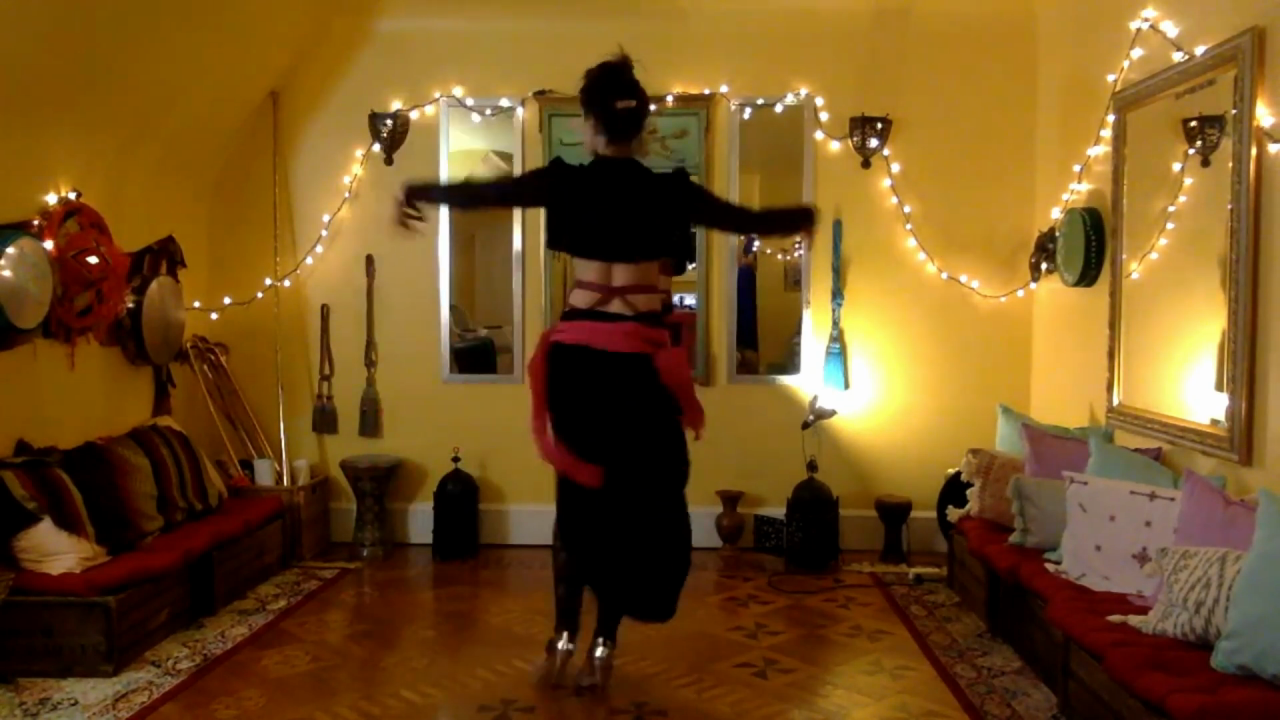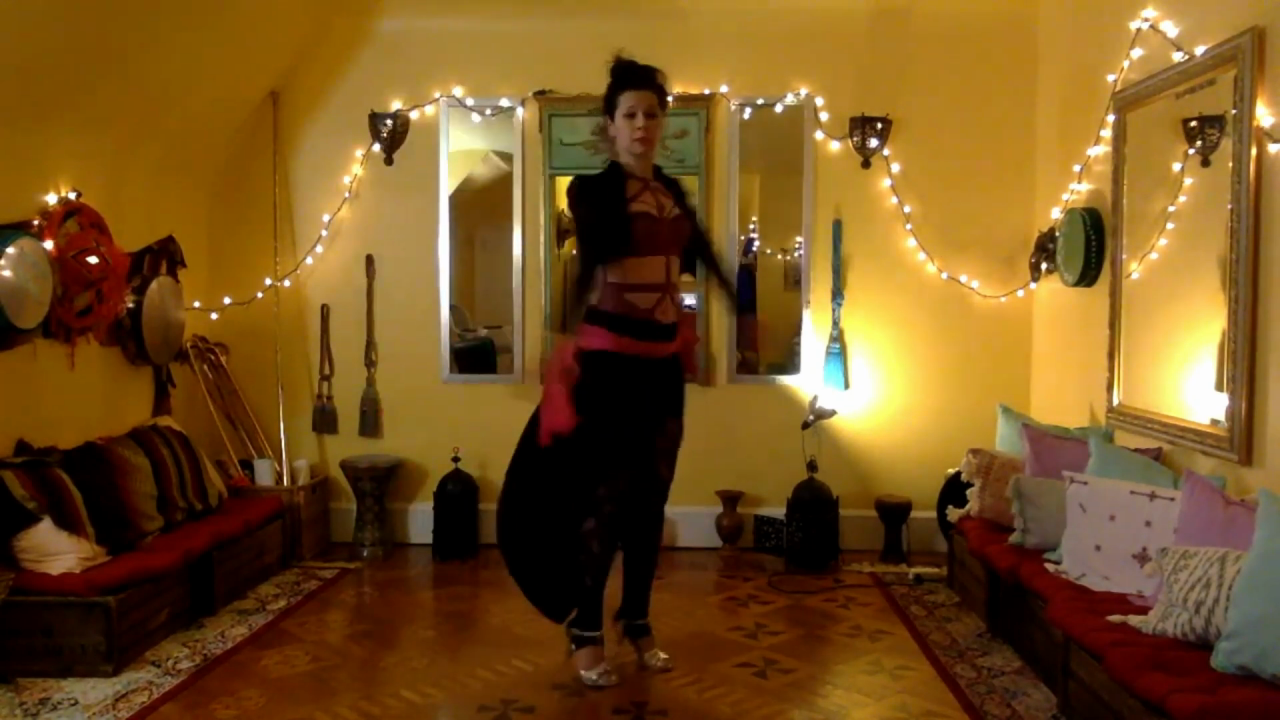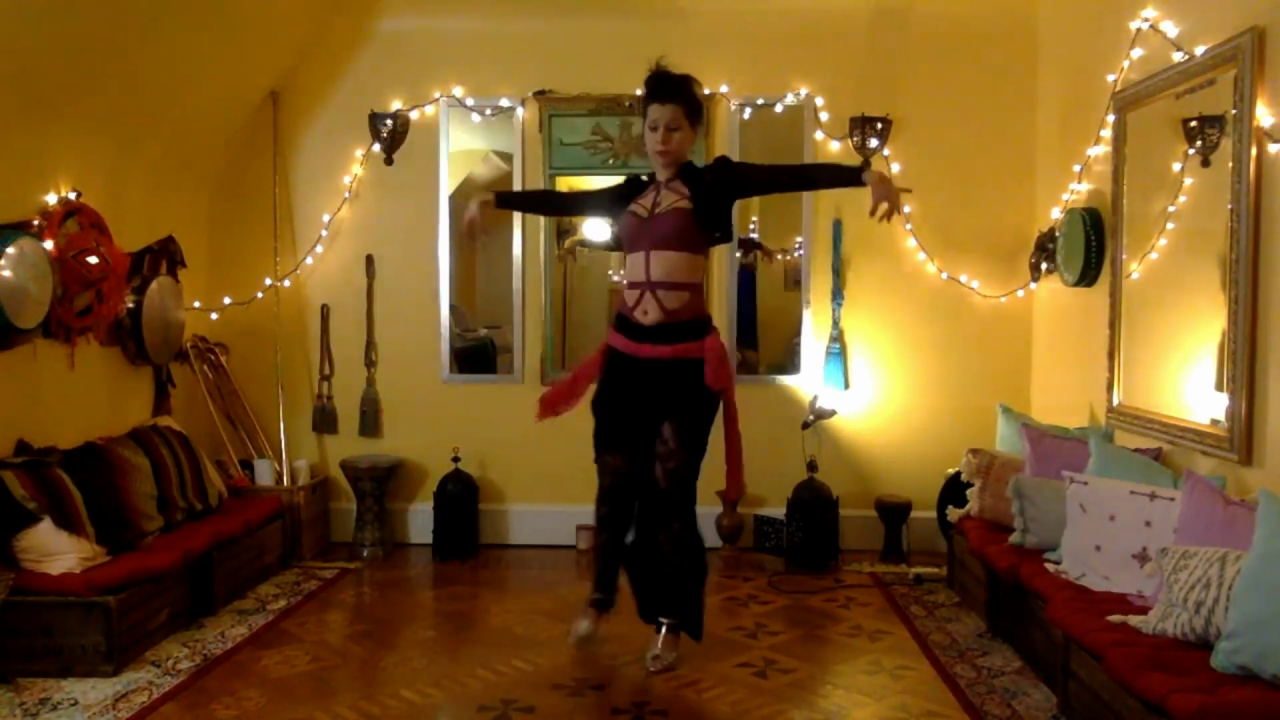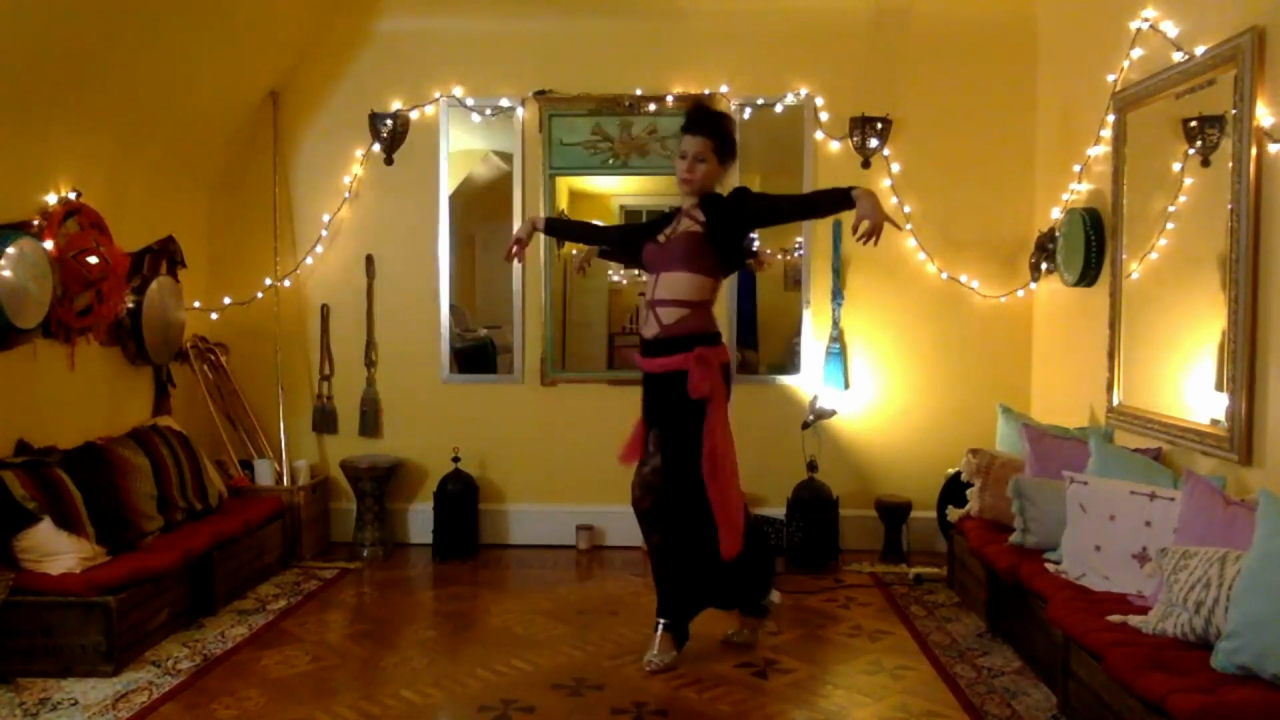
dt=0.4s
person 1, frame 1
left shoulder: (565, 183)
right shoulder: (670, 190)
left elbow: (481, 193)
right elbow: (751, 222)
left wrist: (413, 192)
right wrist: (804, 216)
left hip: (578, 352)
right hip: (644, 355)
left knee: (579, 497)
right knee: (642, 497)
left ankle: (564, 638)
right ankle: (603, 643)
person 1, frame 2
left shoulder: (673, 190)
right shoulder: (596, 190)
left elbow: (701, 254)
right elbow: (588, 260)
left wrist: (734, 304)
right wrist: (563, 338)
left hip: (662, 356)
right hip: (610, 353)
left knee: (650, 495)
right knee: (606, 495)
left ankle: (636, 622)
right ankle: (584, 633)
person 1, frame 3
left shoulder: (715, 181)
right shoulder: (630, 193)
left elbow: (797, 176)
right elbow: (562, 201)
left wrist: (866, 174)
right wrist: (492, 199)
left hip: (685, 354)
right hip: (627, 353)
left knee: (670, 489)
right knee: (617, 481)
left ankle: (671, 622)
right ankle: (601, 597)
person 1, frame 4
left shoulder: (730, 211)
right shoulder: (664, 224)
left elbow: (801, 205)
right elbow: (606, 235)
left wrist: (860, 196)
right wrist: (540, 223)
left hip: (693, 366)
right hip: (657, 367)
left knee: (654, 492)
right knee: (681, 491)
left ankle: (670, 623)
right ankle: (751, 595)
